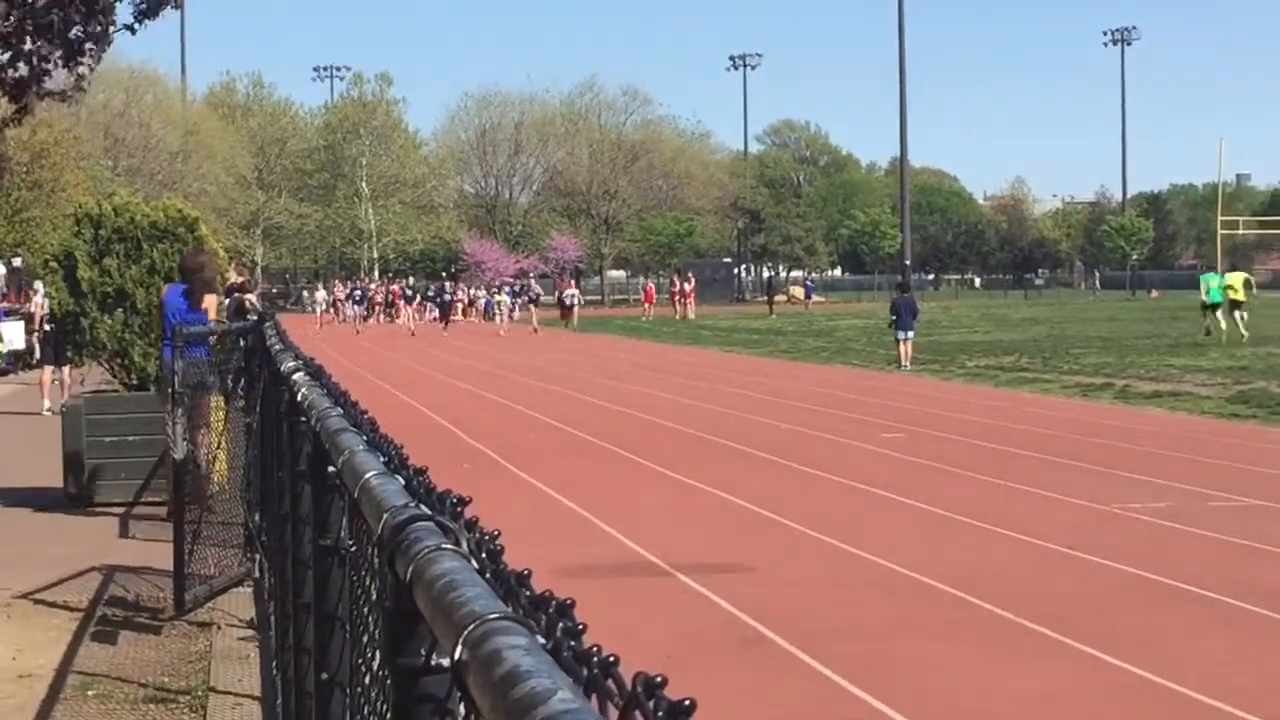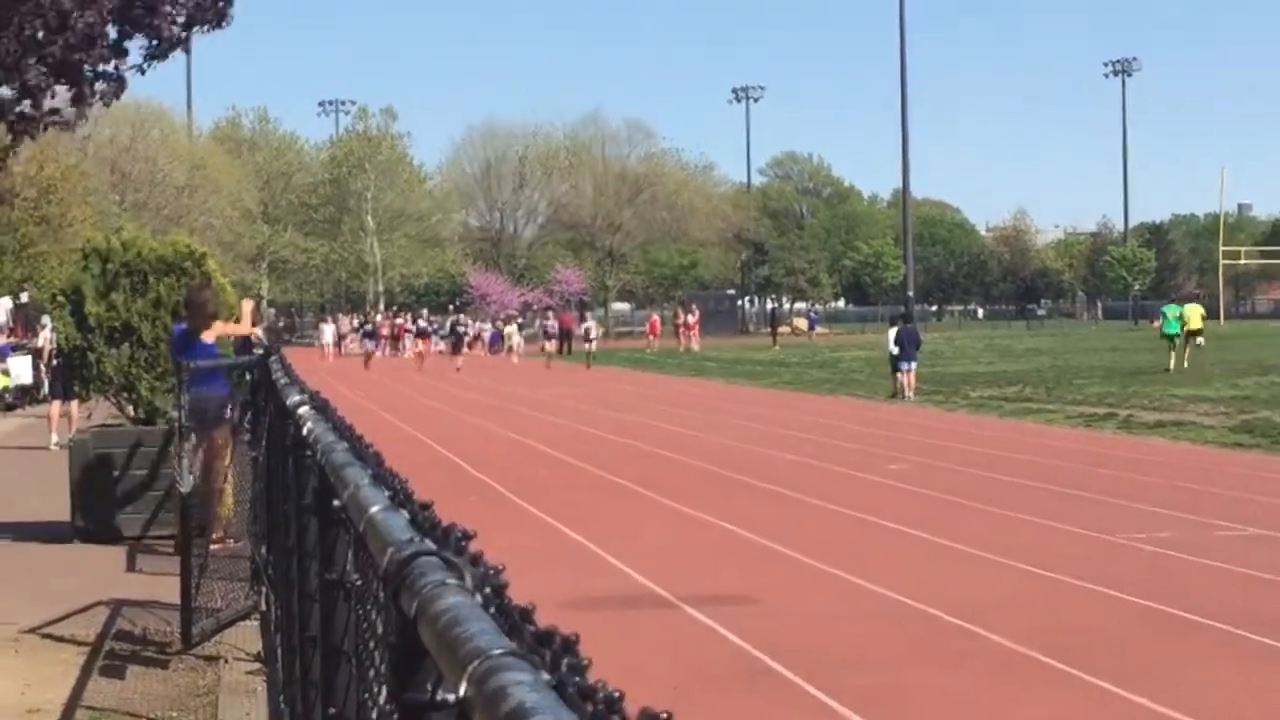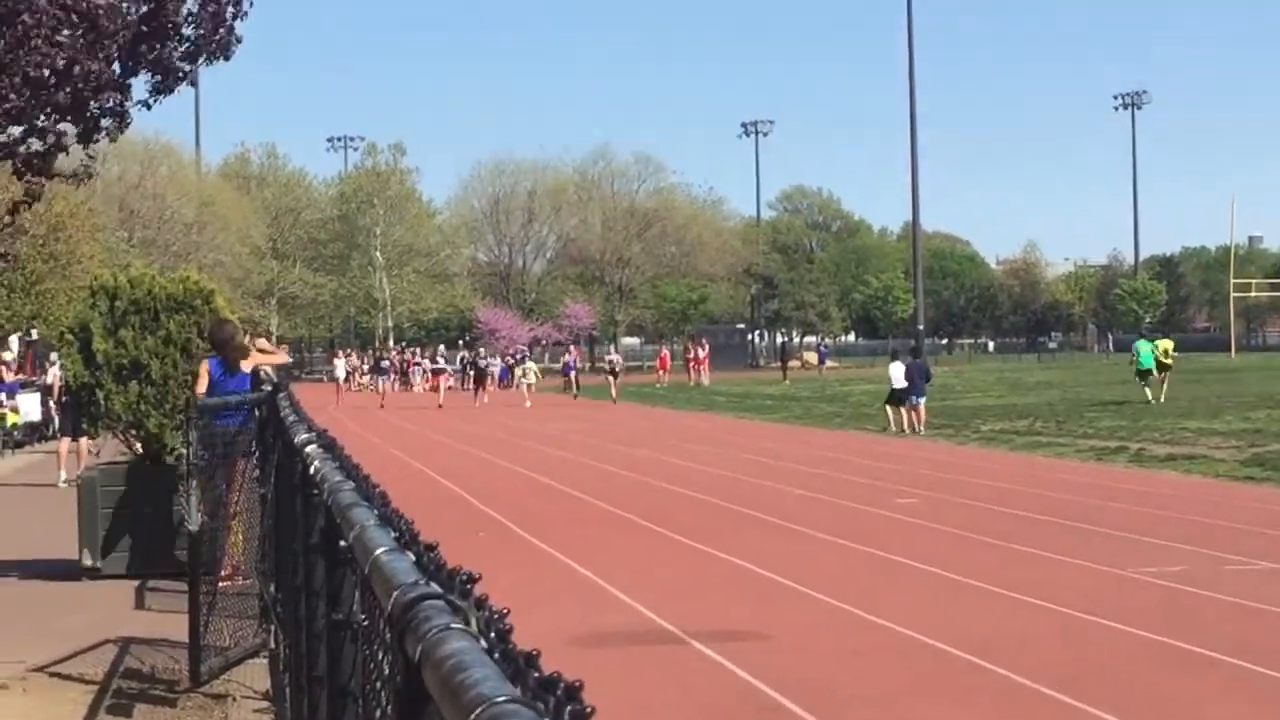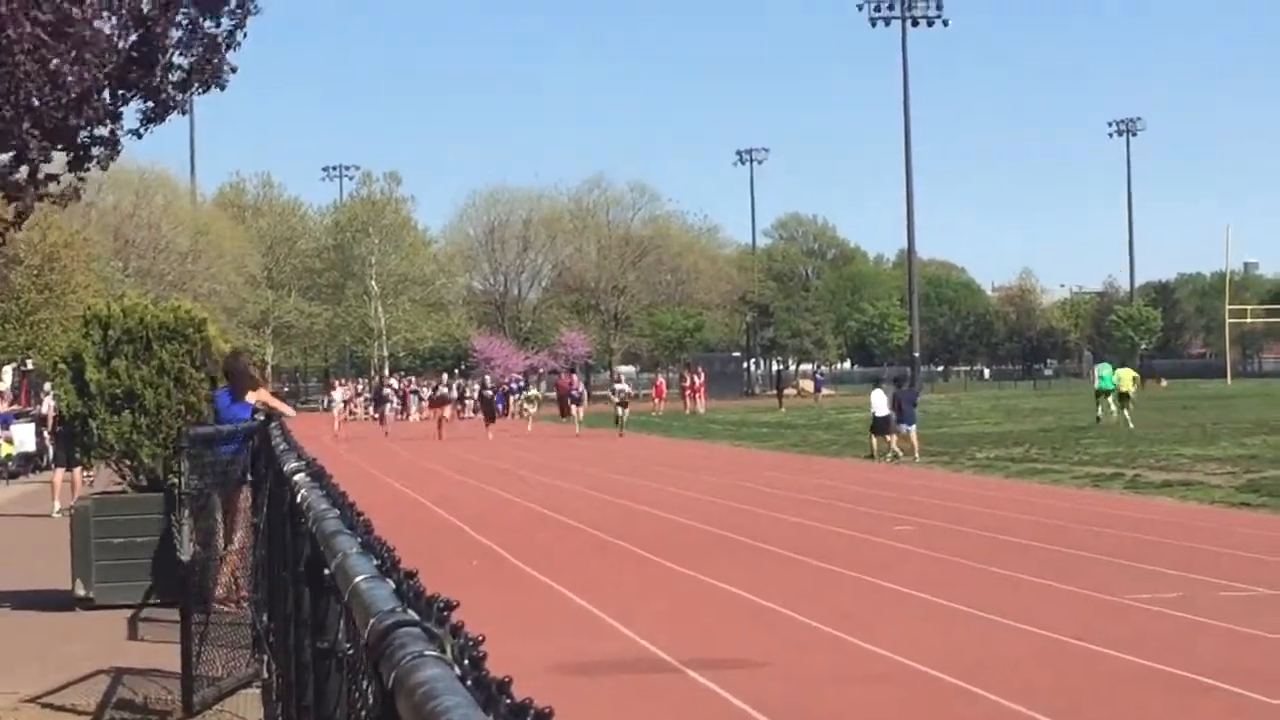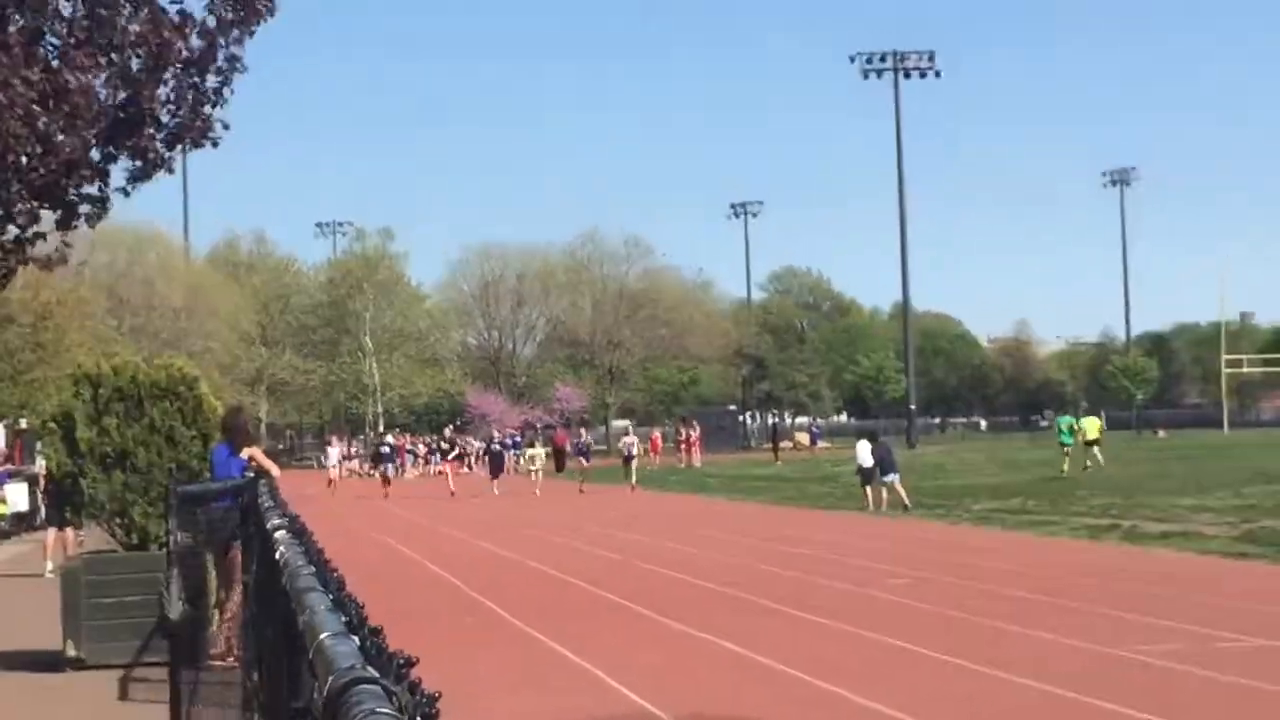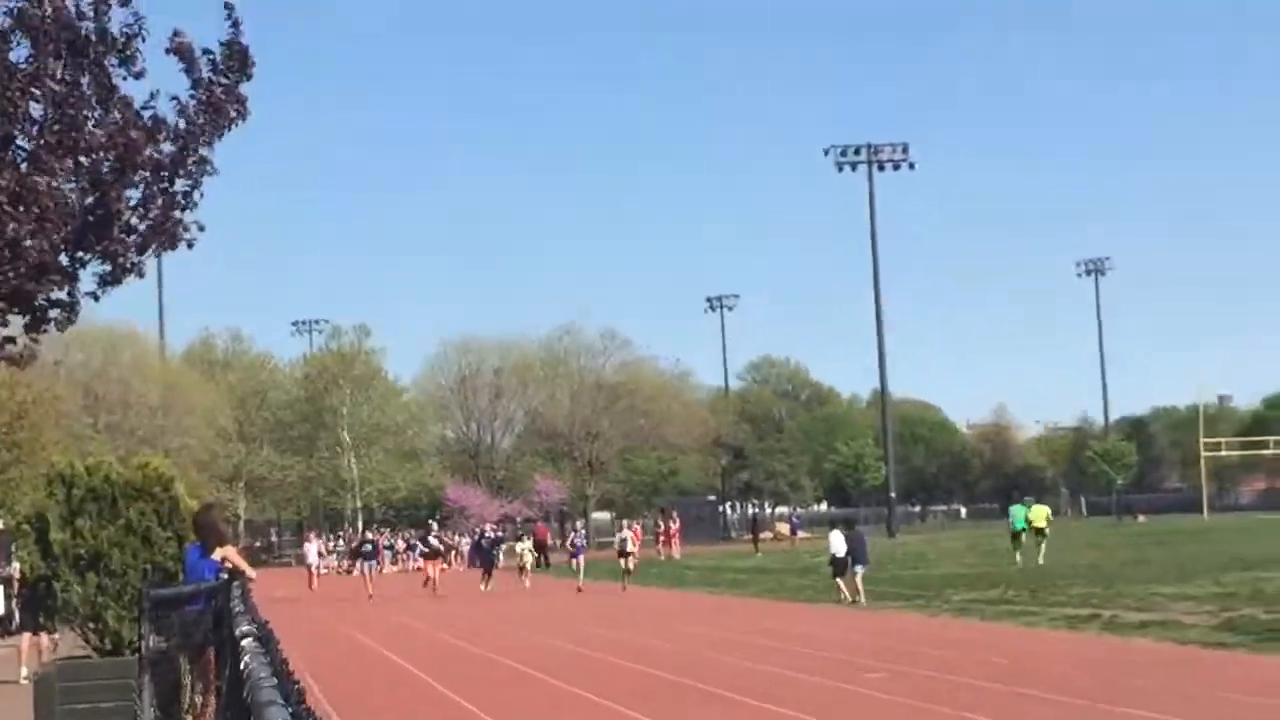
dt=0.4s
person 1, frame 1
left shoulder: (167, 291)
right shoulder: (208, 297)
left elbow: (162, 328)
right elbow: (210, 336)
left hip: (170, 363)
right hip: (197, 364)
left knee: (175, 431)
right knee: (200, 427)
left ankle: (176, 501)
right ankle: (196, 483)
person 1, frame 2
left shoulder: (178, 331)
right shoulder: (213, 328)
left elbow: (179, 366)
right elbow: (248, 330)
right wrist: (246, 309)
left hip: (190, 399)
right hip: (215, 399)
right knee: (216, 467)
right ankle: (215, 531)
person 1, frame 3
left shoulder: (207, 365)
right shoulder: (247, 358)
left elbow: (199, 396)
right elbow: (284, 358)
right wrist: (265, 347)
right hip: (240, 432)
left knee: (227, 497)
right knee: (234, 500)
left ankle: (234, 560)
right ankle: (228, 567)
person 1, frame 4
left shoulder: (219, 395)
right shoulder: (255, 393)
right elbow: (290, 412)
right wrist: (266, 407)
right hip: (242, 463)
left knee: (230, 526)
right knee: (240, 528)
left ankle: (238, 589)
right ankle: (222, 590)
person 1, frame 5
left shoulder: (216, 450)
right shoulder: (248, 449)
right elbow: (274, 472)
right wrist: (259, 466)
left hip: (214, 515)
right hip: (235, 516)
left knee: (223, 582)
right knee: (237, 584)
left ankle: (229, 644)
right ankle: (222, 646)
person 1, frame 6
left shoulder: (189, 550)
right shoulder: (224, 550)
right elbow: (251, 575)
right wrist: (236, 564)
left knee: (197, 682)
right knee: (212, 687)
